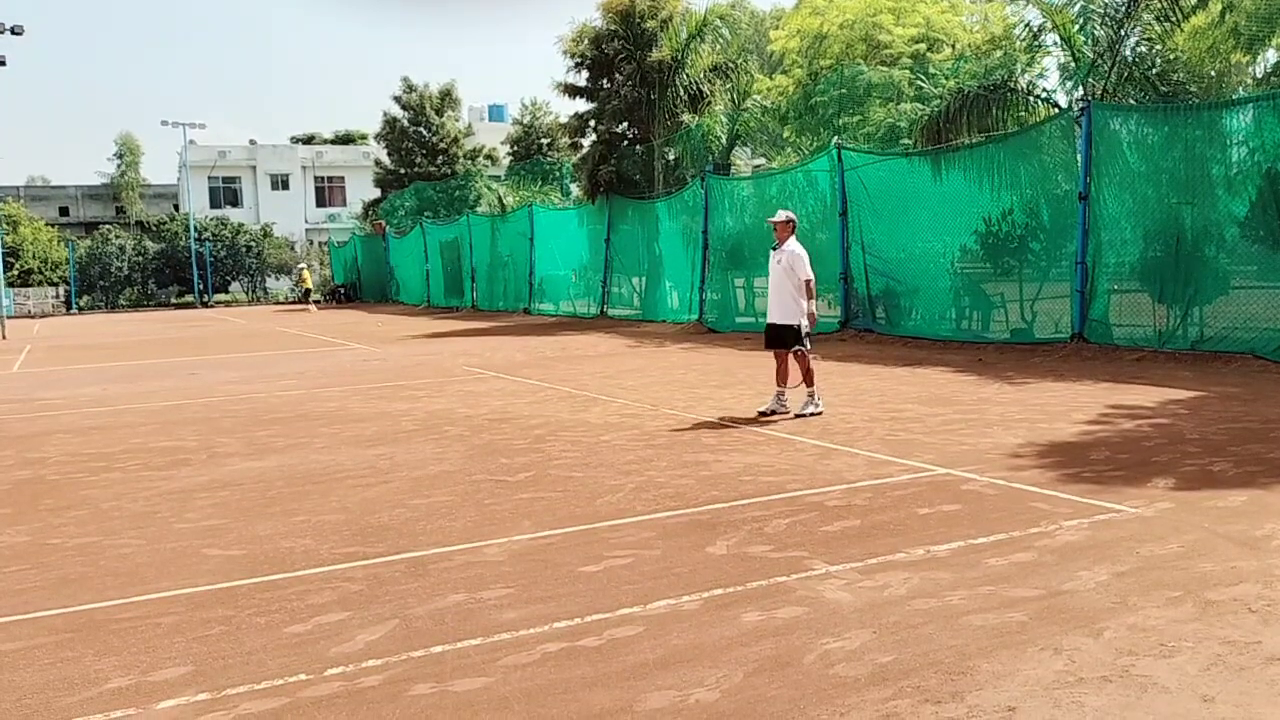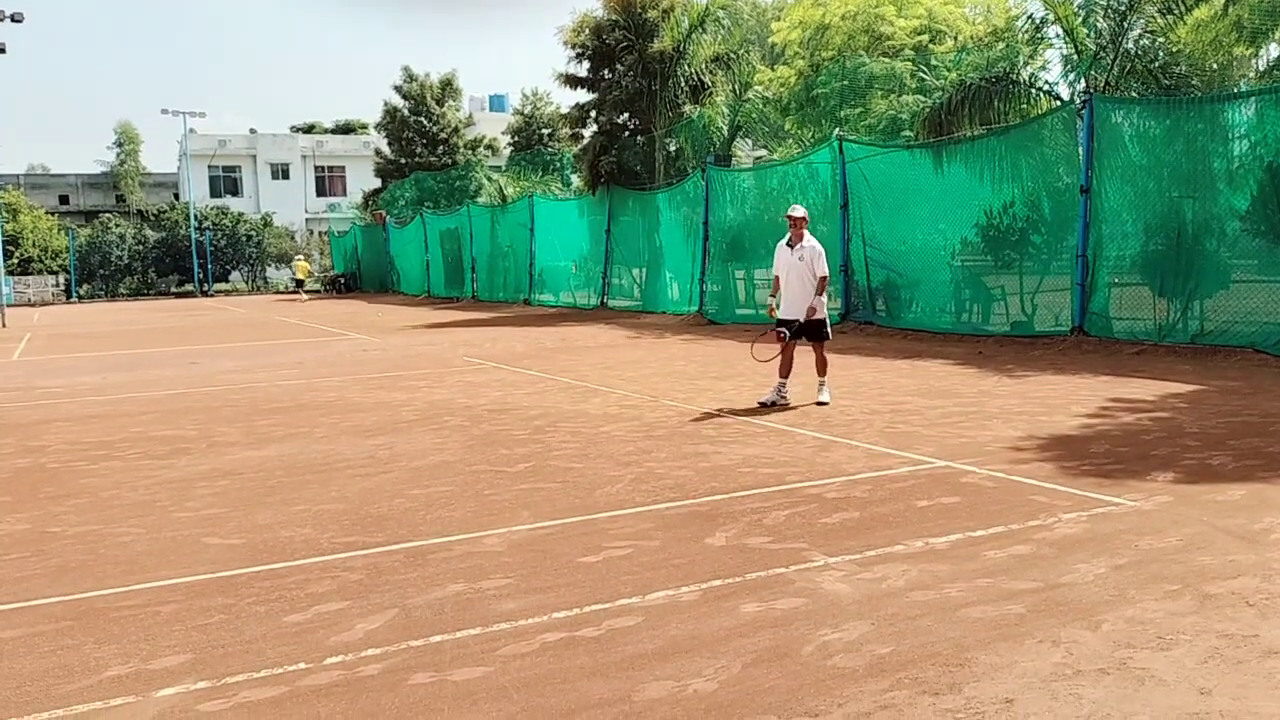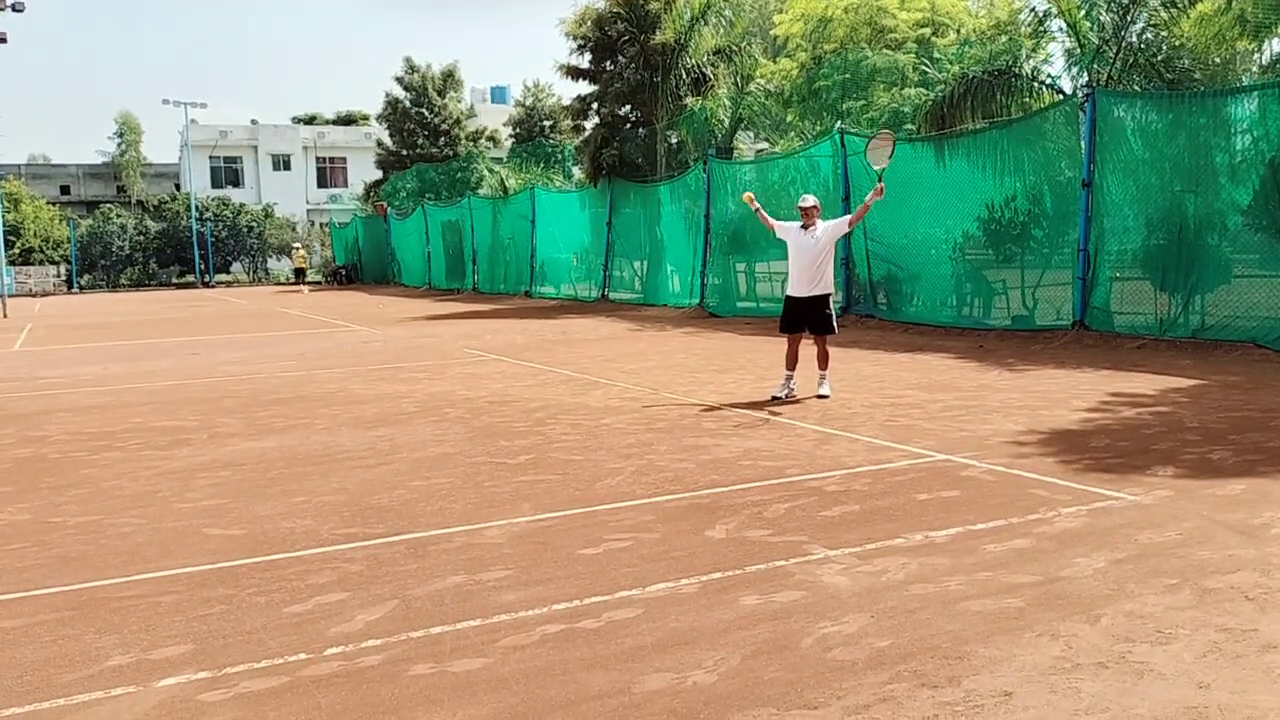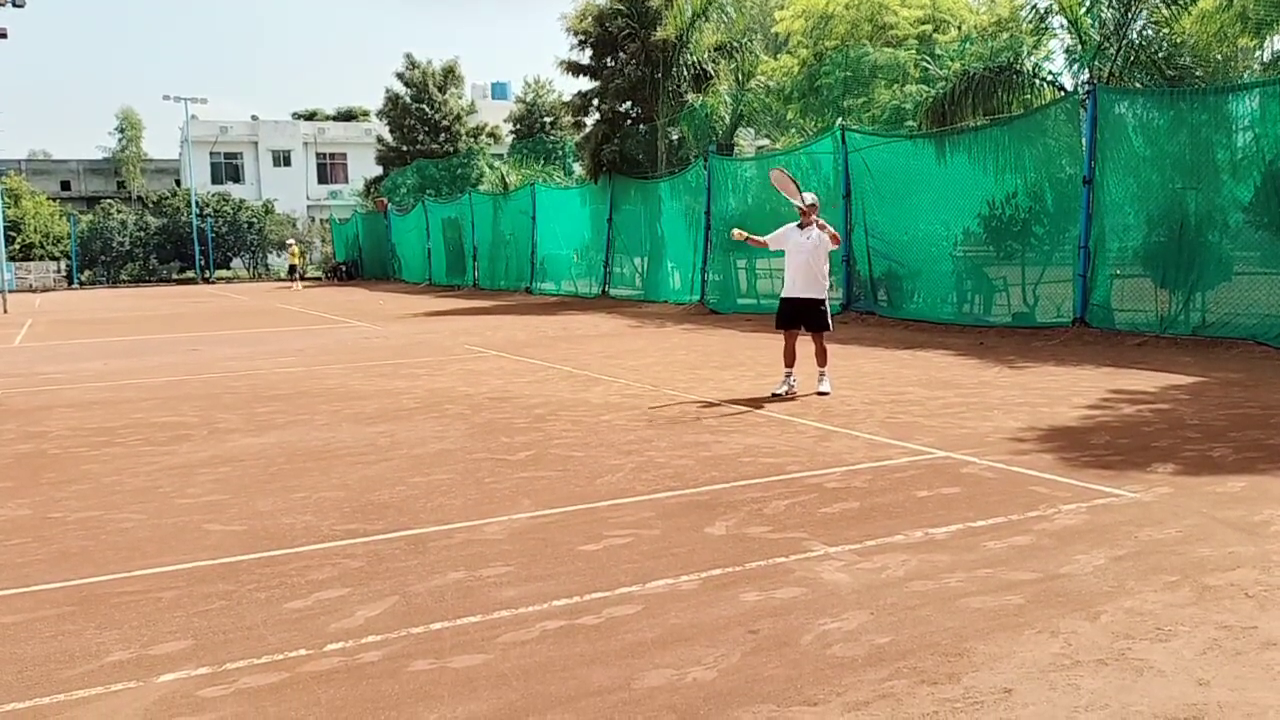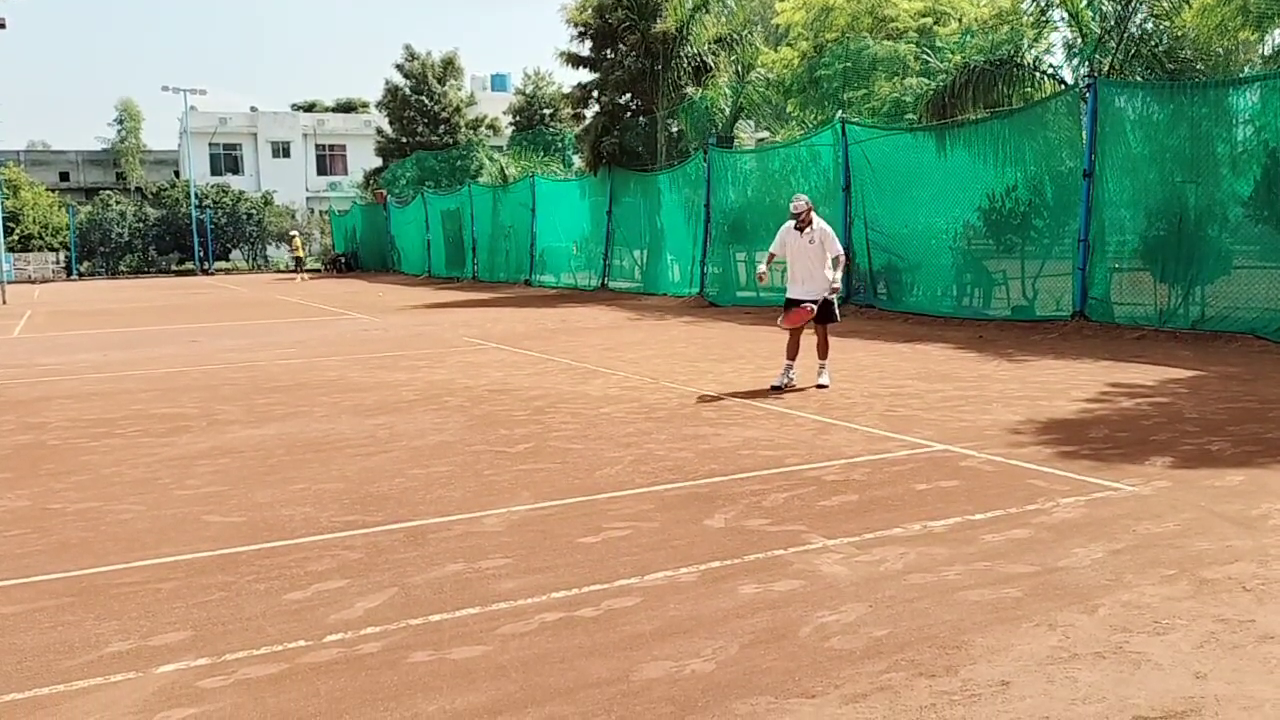
dt=1s
person 1, frame 1
left shoulder: (795, 252)
right shoulder: (775, 251)
left elbow: (808, 280)
left wrist: (811, 307)
left hip: (793, 318)
right hip: (775, 317)
left knee: (801, 357)
right knee: (780, 357)
left ankle: (813, 401)
right ankle: (780, 401)
person 1, frame 2
left shoulder: (814, 247)
right shoulder: (781, 247)
left elbow: (823, 277)
left wrist: (815, 302)
right wrist: (772, 299)
left hip: (812, 311)
right hip: (788, 311)
left knee: (819, 349)
right knee: (786, 350)
left ankle: (823, 388)
right ankle: (781, 392)
person 1, frame 3
left shoulder: (829, 229)
right shoulder: (792, 229)
left elbow: (855, 217)
right elbow: (770, 223)
left wrist: (871, 197)
right wrist: (756, 206)
left hip: (819, 296)
right hip: (794, 295)
left knee: (821, 341)
right knee: (792, 341)
left ankle: (823, 382)
right ankle: (789, 384)
person 1, frame 4
left shoulder: (821, 232)
right shoulder: (788, 230)
left elbow: (837, 241)
right elbow: (764, 242)
left wrist: (825, 226)
right wrist: (745, 236)
left hip: (814, 295)
right hip: (790, 295)
left knee: (818, 339)
right knee: (789, 339)
left ankle: (823, 378)
right ankle: (789, 380)
person 1, frame 5
left shoulder: (823, 229)
right shoulder: (787, 229)
left elbow: (839, 255)
right elbow: (774, 252)
left wrist: (837, 276)
right wrist: (764, 266)
left hip: (821, 292)
right hip: (795, 292)
left knee: (821, 332)
right knee: (794, 333)
left ankle: (823, 371)
right ankle: (788, 373)
